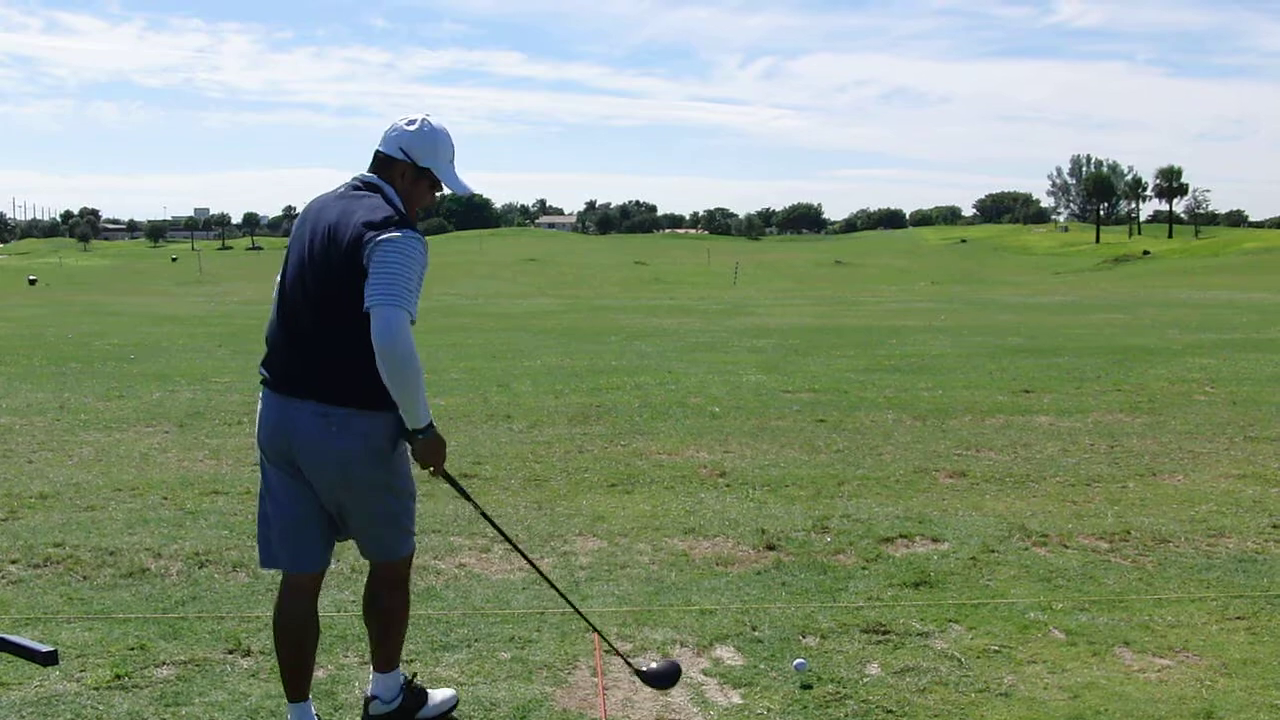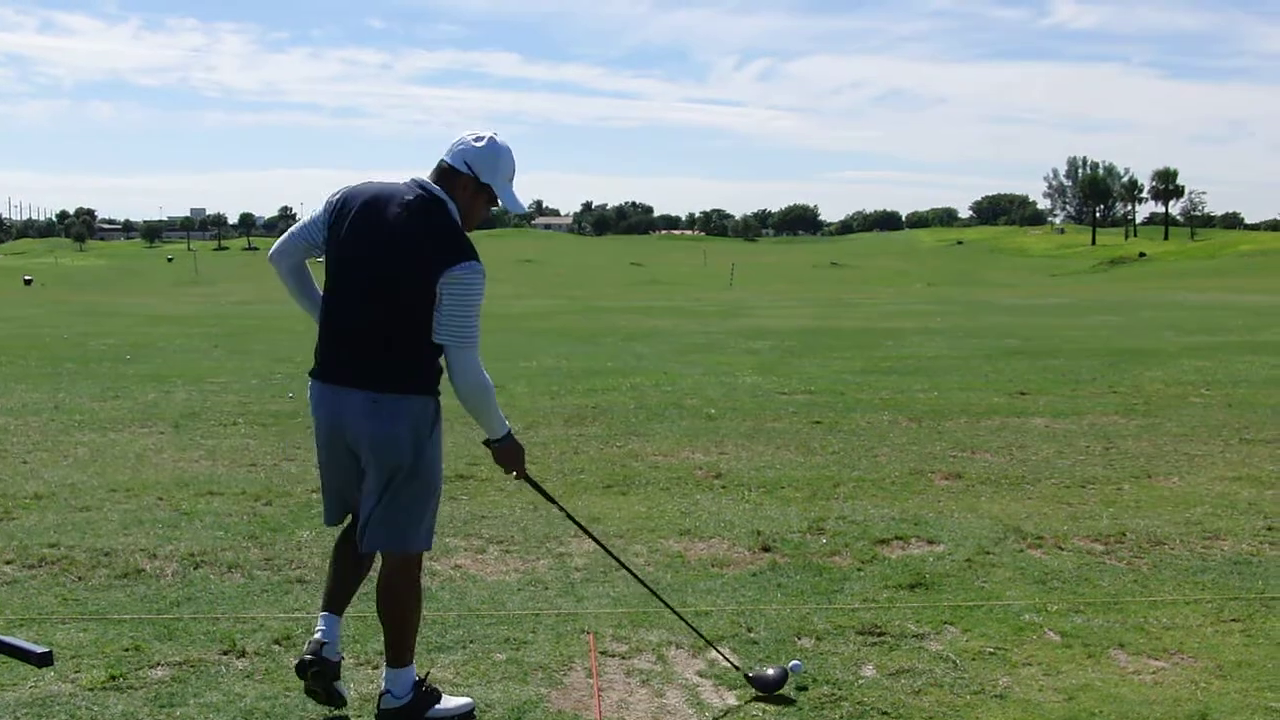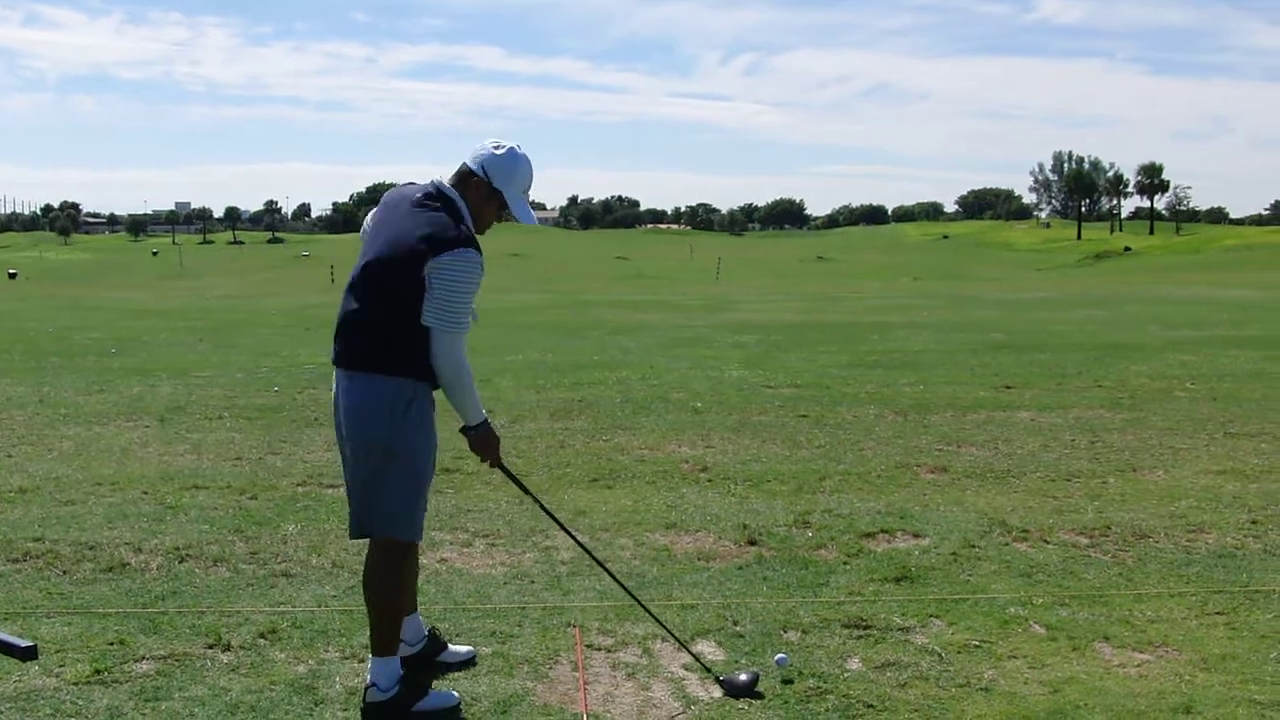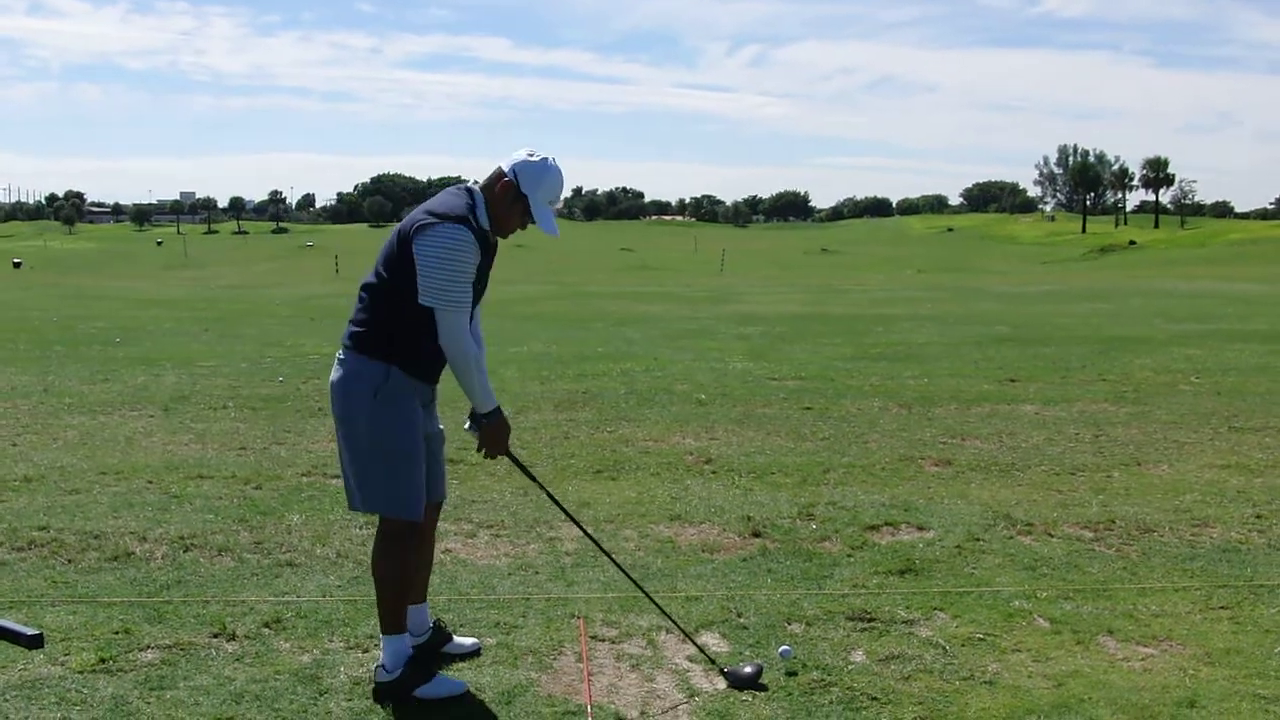
dt=0.4s
person 1, frame 1
left shoulder: (316, 210)
right shoulder: (396, 236)
right elbow: (391, 341)
right wrist: (421, 426)
left hip: (281, 413)
right hip: (354, 425)
left knee: (299, 577)
right knee: (390, 563)
person 1, frame 2
left shoulder: (355, 199)
right shoulder: (458, 258)
left elbow: (283, 257)
right elbow: (464, 371)
right wrist: (500, 436)
left hip: (331, 394)
right hip: (399, 410)
left knee: (362, 527)
right knee: (401, 553)
left ankle: (323, 642)
person 1, frame 3
left shoulder: (401, 198)
right shoulder: (457, 250)
left elbow: (370, 234)
right elbow: (446, 356)
right wrist: (476, 425)
left hip: (356, 383)
right hip: (392, 393)
left knee: (397, 528)
right knee: (392, 536)
left ankle: (412, 641)
person 1, frame 4
left shoulder: (475, 229)
right shoulder: (451, 231)
left elbow: (465, 324)
right elbow: (453, 337)
left wrist: (483, 406)
right wrist: (487, 411)
left hip: (407, 380)
right hip: (377, 379)
left knee: (425, 508)
right knee: (402, 518)
left ankle: (418, 631)
right ankle: (395, 666)
